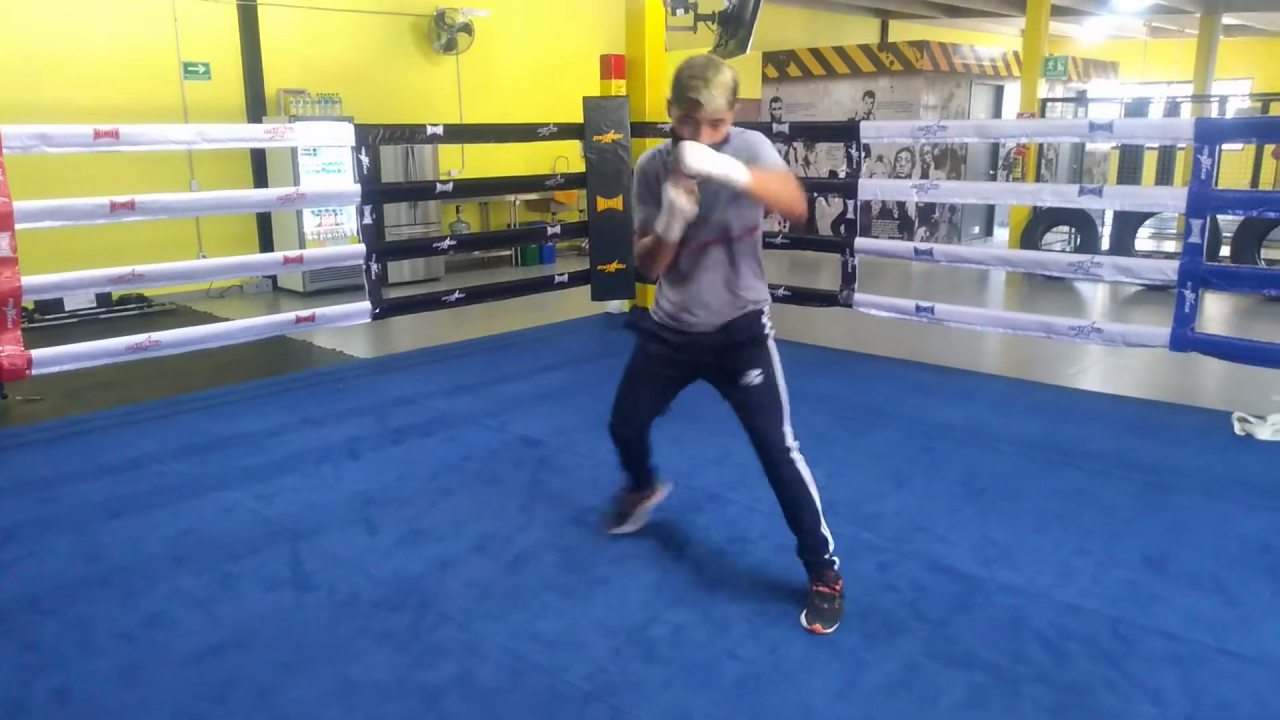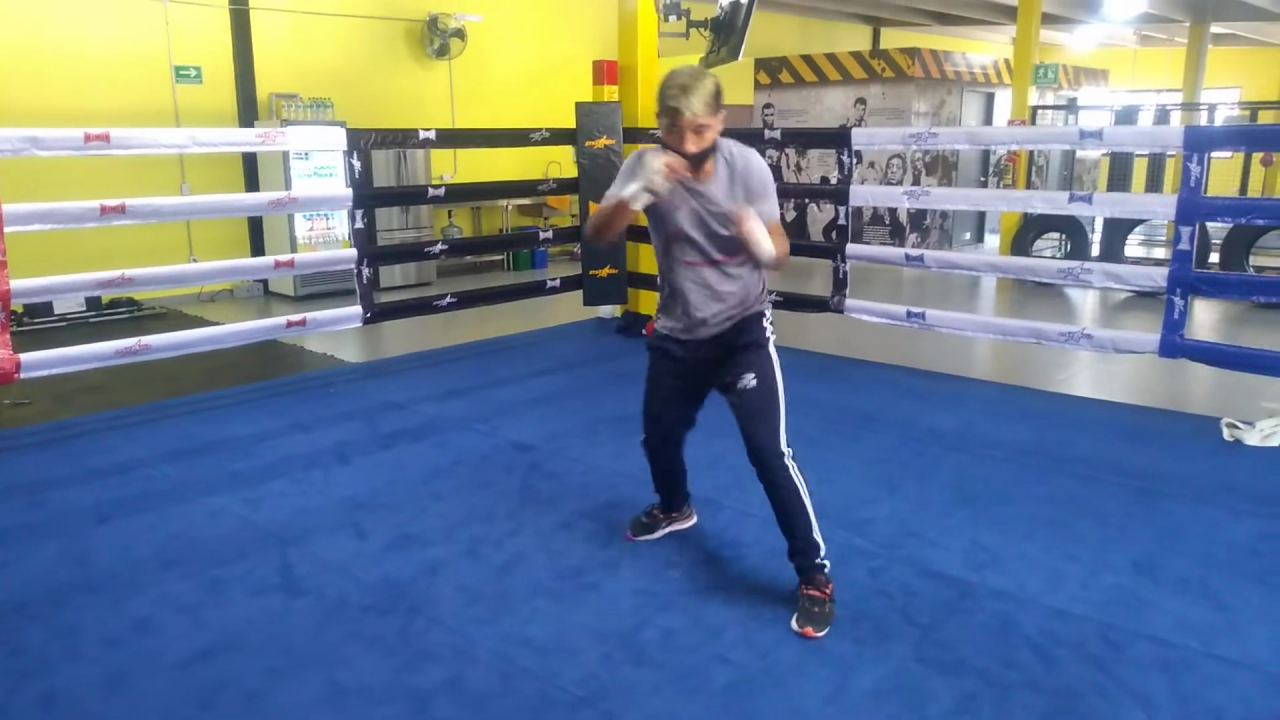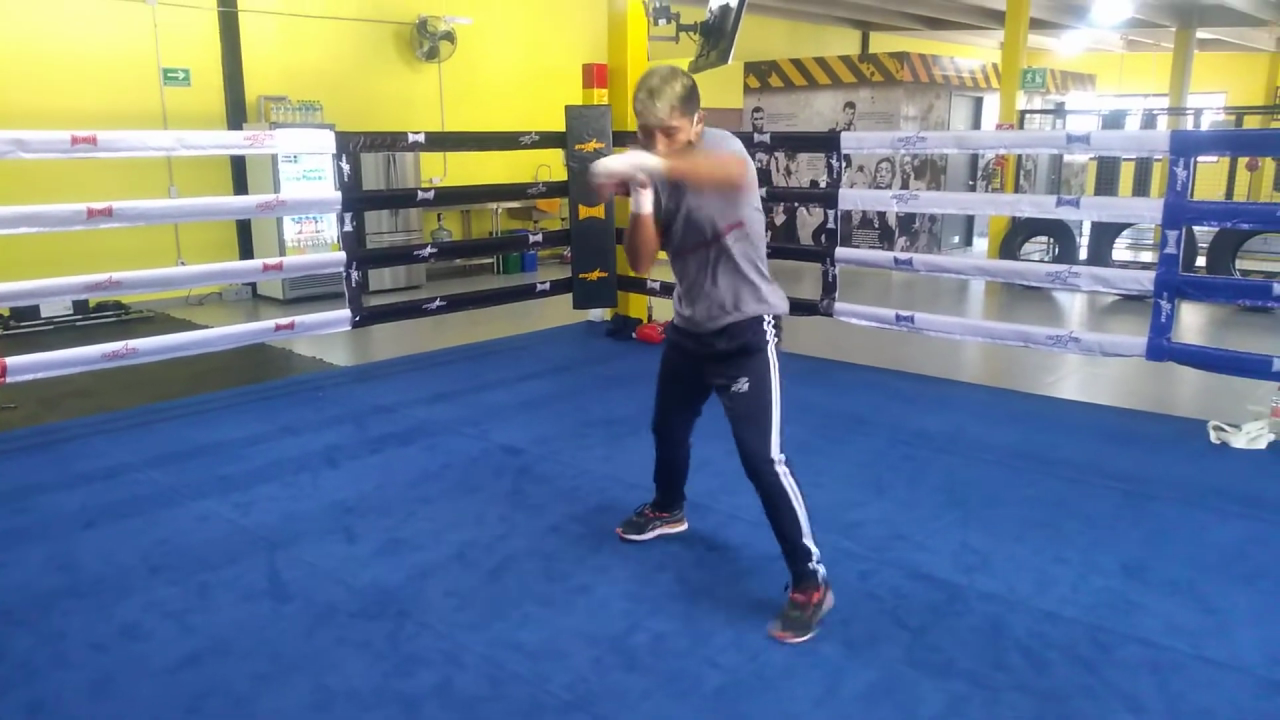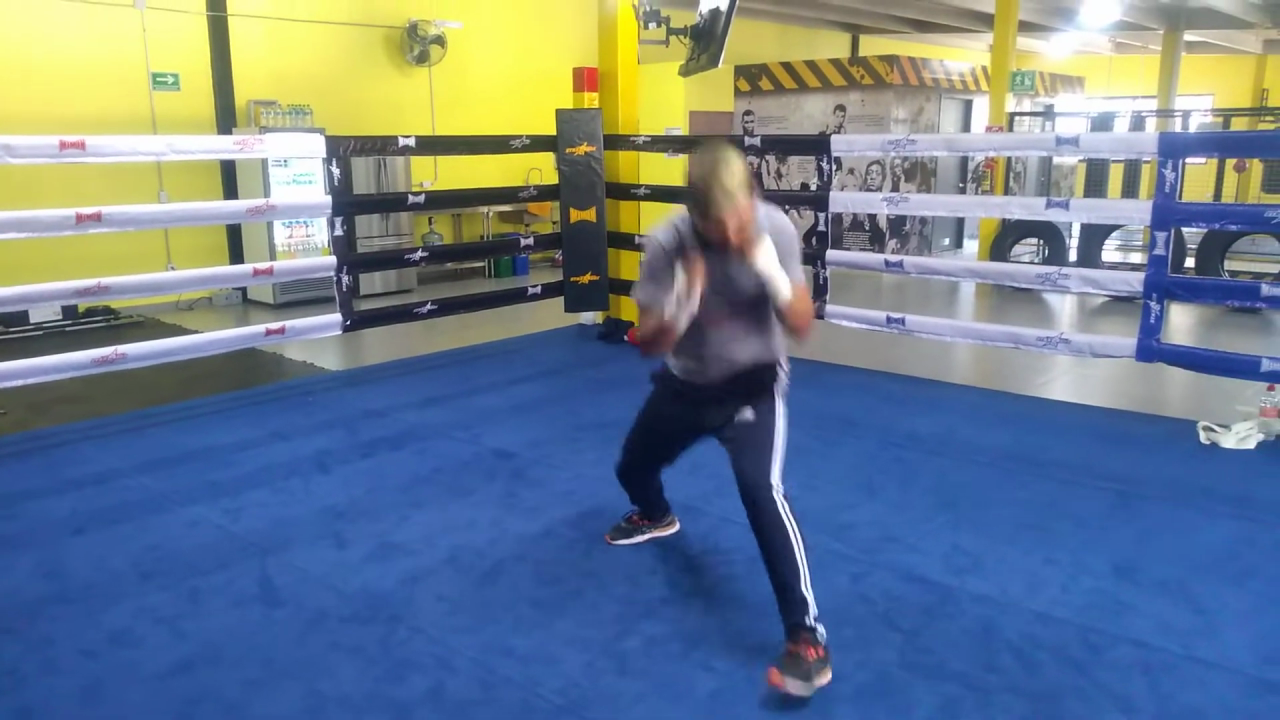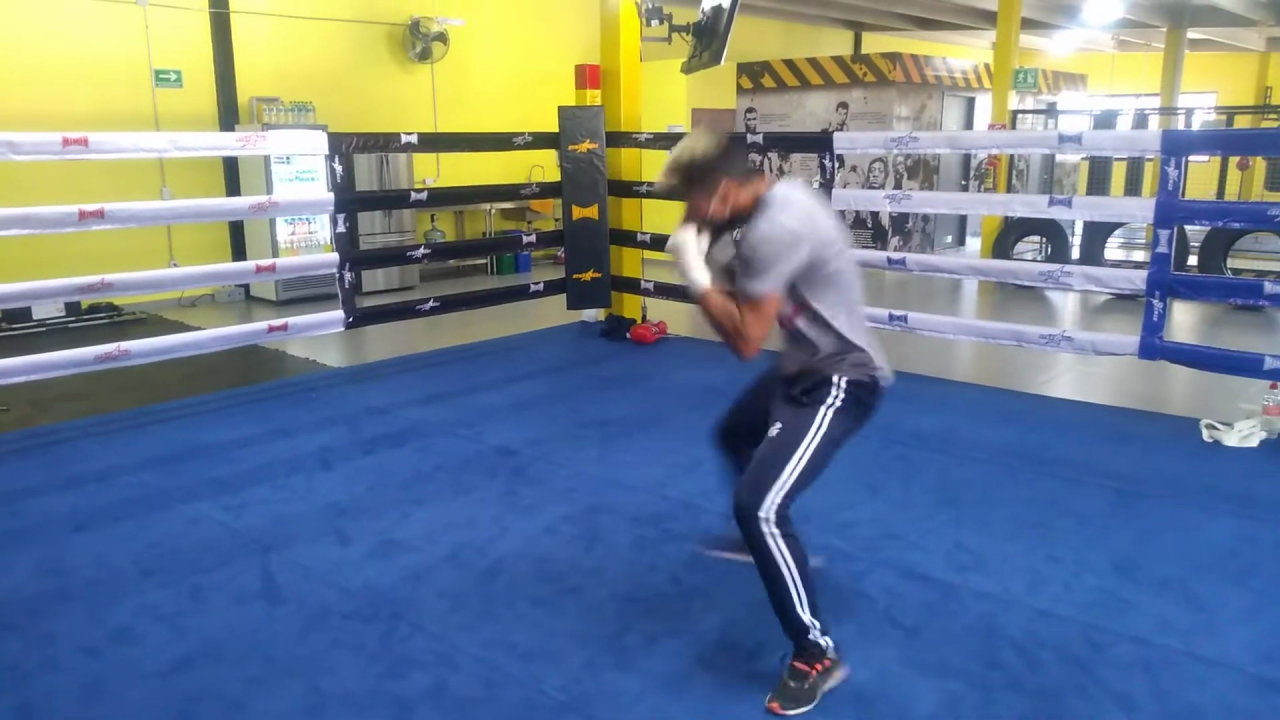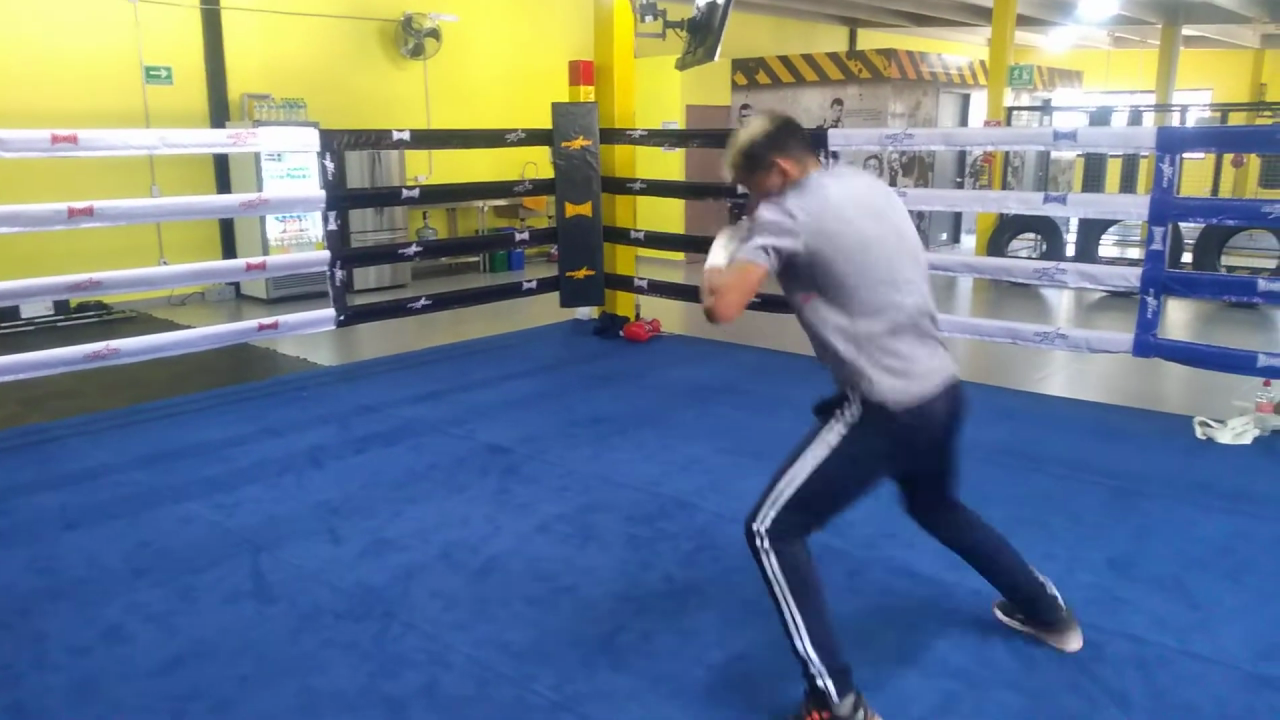
dt=0.2s
person 1, frame 1
left shoulder: (751, 146)
right shoulder: (655, 165)
left elbow: (794, 206)
right elbow: (649, 265)
left wrist: (723, 167)
right wrist: (675, 216)
left hip: (741, 326)
right hip: (671, 327)
left knee: (776, 447)
right knee: (625, 423)
left ankle: (824, 572)
right ankle: (642, 486)
person 1, frame 2
left shoulder: (746, 164)
right shoulder: (647, 165)
left elbow: (777, 250)
right elbow: (597, 233)
left wrist: (763, 244)
right wrist: (635, 189)
left hip: (742, 327)
right hip: (676, 334)
left knee: (770, 452)
right knee: (659, 438)
left ankle: (814, 577)
right ankle: (675, 506)
person 1, frame 3
left shoulder: (719, 149)
right shoulder: (645, 167)
left elbow: (732, 171)
right elbow: (641, 257)
left wrist: (631, 162)
right wrist: (638, 191)
left hip: (748, 325)
right hip: (692, 326)
left knee: (759, 452)
right knee: (669, 427)
left ankle: (811, 583)
right ankle: (669, 508)
person 1, frame 4
left shoulder: (775, 227)
right shoulder: (666, 240)
left elbow: (801, 325)
right elbow: (647, 342)
left wrist: (773, 275)
right wrist: (672, 315)
left hip: (756, 377)
right hip: (686, 380)
left knee: (759, 484)
right knee: (633, 464)
left ankle: (807, 638)
right ankle: (654, 514)
person 1, frame 5
left shoulder: (780, 226)
right shoulder: (776, 197)
left elbow: (747, 338)
right elbow: (742, 265)
left wrist: (698, 275)
right wrist: (706, 255)
left hip: (843, 381)
right hip: (813, 364)
left knee: (759, 508)
right knee: (731, 435)
left ankle: (816, 655)
right ankle: (762, 539)
person 1, frame 6
left shoulder: (786, 212)
right shoulder: (866, 184)
left elbow: (721, 308)
left wrist: (720, 258)
left hip: (881, 406)
right hip: (938, 388)
left knee: (772, 530)
right knee: (935, 506)
right ankle: (1045, 610)
